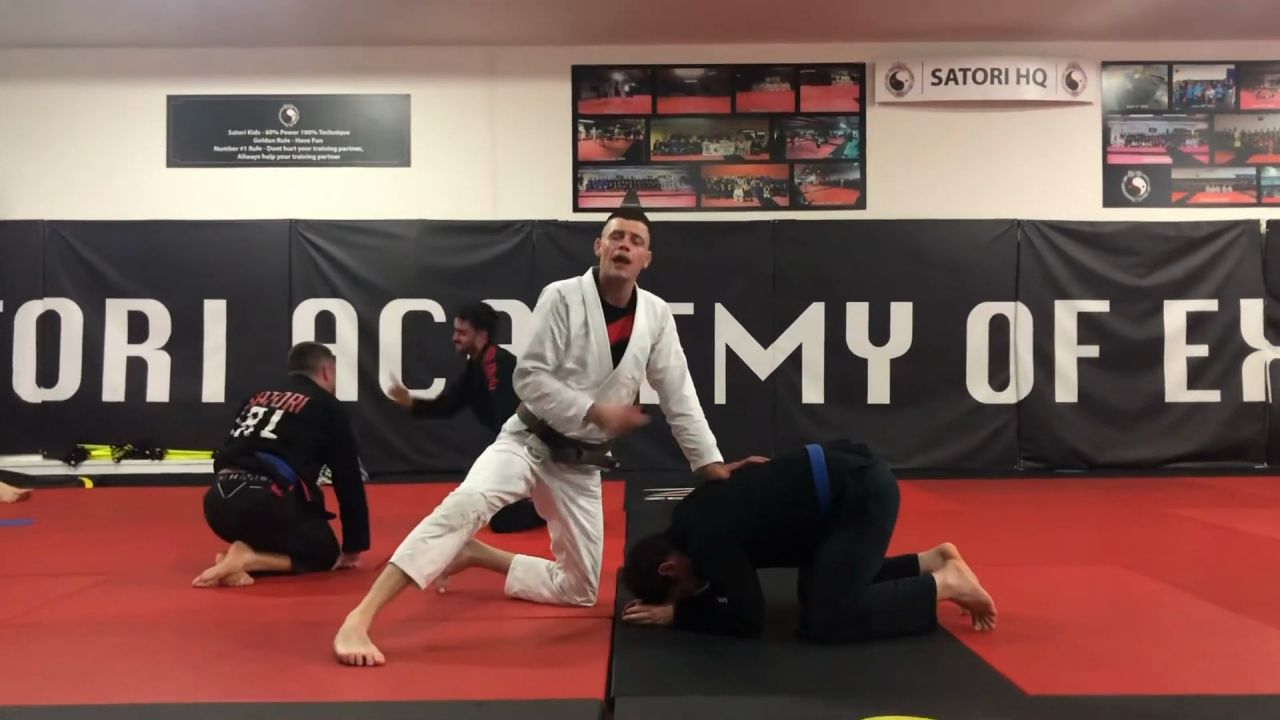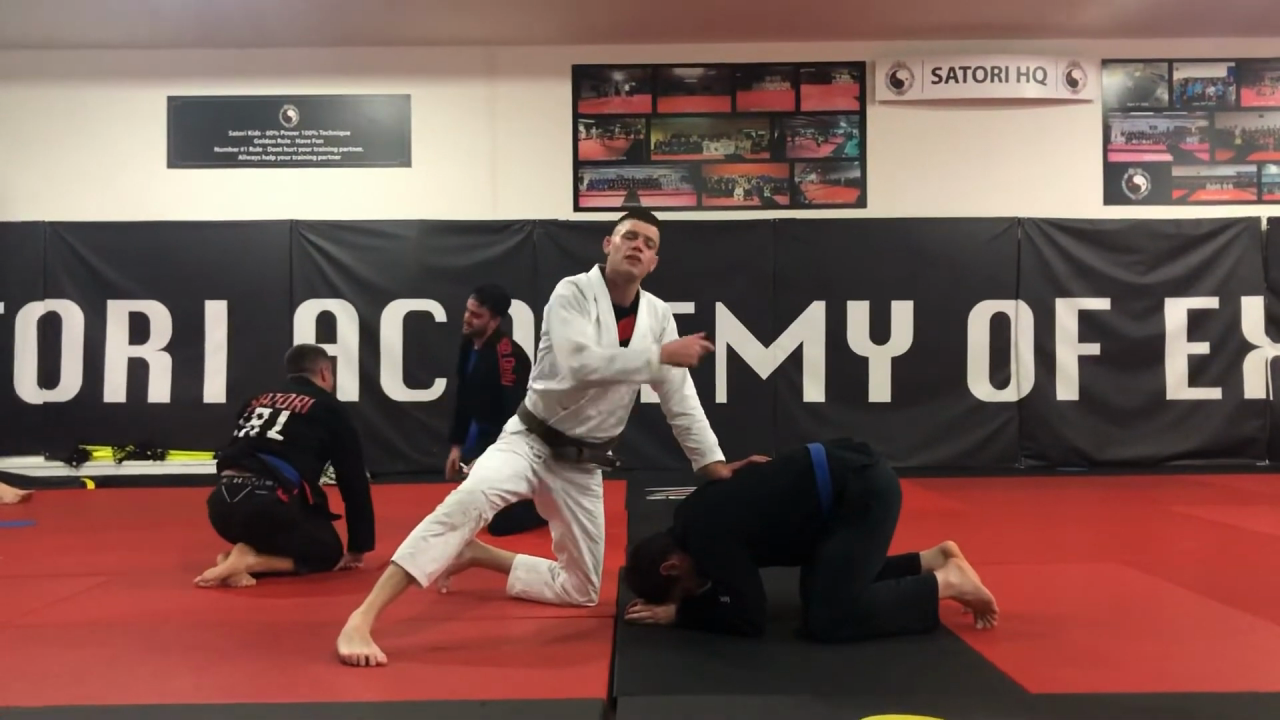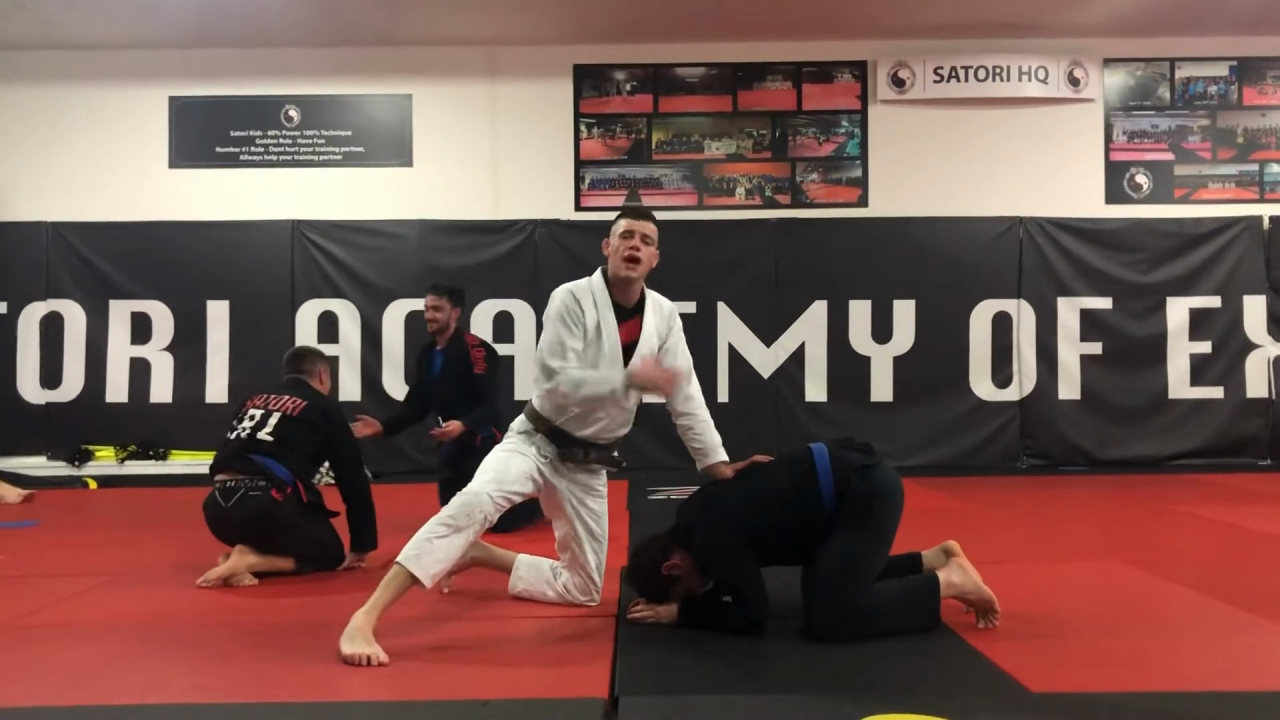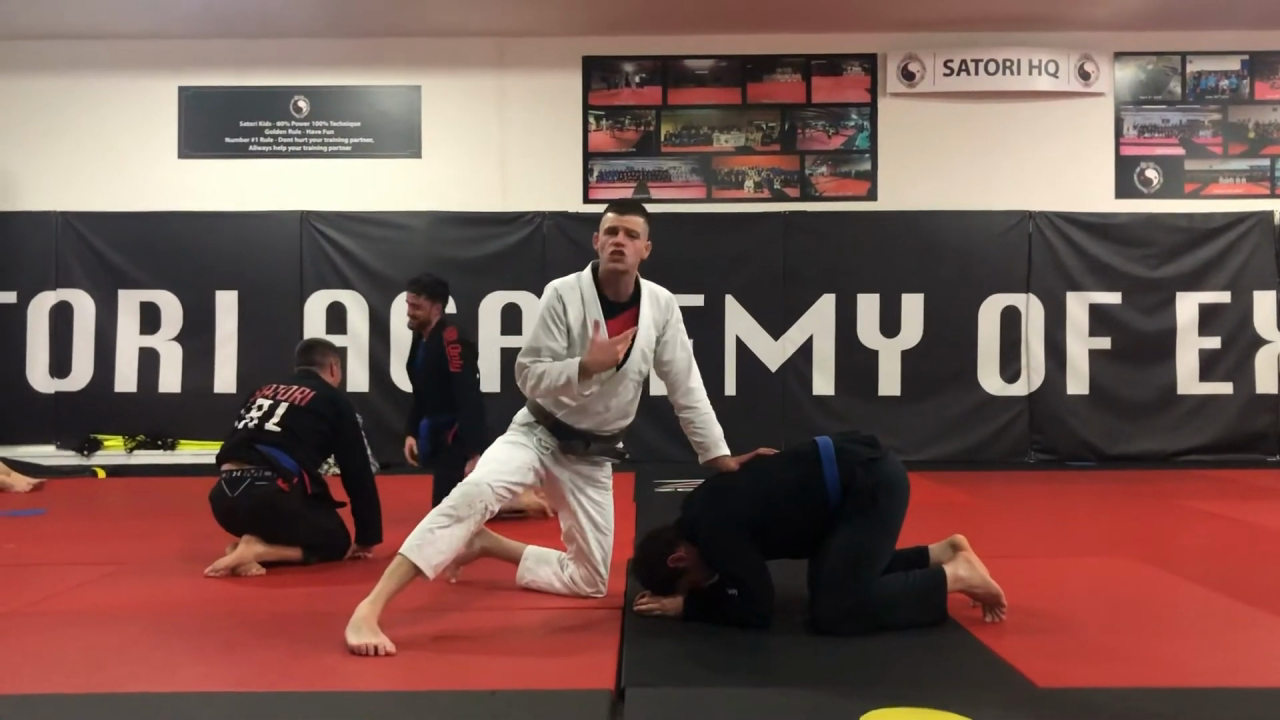
dt=0.7s
person 1, frame 1
left shoulder: (656, 314)
right shoulder: (563, 297)
left elbow: (679, 396)
right elbow: (530, 379)
left wrist: (713, 465)
right wrist: (593, 411)
left hip: (582, 463)
right hip: (531, 442)
left knee: (580, 591)
right knee: (467, 504)
left ankle: (472, 555)
right ankle: (359, 620)
person 1, frame 2
left shoulder: (657, 315)
right shoulder: (574, 292)
left elbow: (679, 396)
right elbow: (578, 365)
left wrist: (715, 464)
right wrist: (659, 356)
left hip: (582, 463)
right hip: (533, 439)
left knee: (582, 590)
right knee: (469, 501)
left ankle: (473, 554)
right ankle: (362, 619)
person 1, frame 3
left shoulder: (662, 314)
right shoulder: (573, 298)
left elbow: (686, 395)
right elbow: (556, 383)
left wrist: (719, 464)
right wrist: (630, 379)
left hip: (588, 463)
right hip: (538, 440)
left knee: (584, 589)
right knee: (475, 503)
left ankle: (476, 555)
right ankle: (364, 620)
person 1, frame 4
left shoulder: (662, 305)
right shoulder: (564, 294)
left elbow: (686, 388)
right elbow: (529, 377)
left wrist: (722, 458)
right wrist: (587, 366)
left hip: (592, 455)
right hip: (539, 433)
left knee: (590, 582)
right knee: (475, 494)
left ankle: (484, 545)
right ankle: (369, 610)
person 2, frame 1
left shoulder: (704, 537)
right shoulder: (690, 520)
left elbow: (747, 618)
right elbow: (732, 588)
left wrist: (673, 612)
right wrist: (669, 600)
left hip: (862, 492)
right hip: (848, 479)
left knee: (825, 619)
right knee: (817, 590)
left ankle: (944, 584)
right ankle: (933, 560)
person 2, frame 2
left shoulder: (706, 537)
right shoulder: (693, 520)
left elbow: (750, 618)
right elbow: (733, 587)
left wrist: (676, 612)
right wrist: (675, 600)
left hip: (864, 490)
right hip: (850, 478)
left knee: (826, 620)
right knee: (821, 589)
left ankle: (946, 582)
right ankle: (935, 559)
person 2, frame 3
left shoulder: (710, 537)
right shoulder: (694, 518)
left elbow: (752, 616)
right elbow: (737, 586)
left wrist: (678, 610)
right wrist: (682, 599)
left hip: (867, 490)
right hip: (852, 478)
left knee: (827, 618)
right knee: (824, 586)
left ankle: (948, 581)
right ankle: (937, 558)
person 2, frame 4
left shoulder: (714, 529)
right shoulder: (699, 512)
left elbow: (757, 609)
right elbow: (743, 581)
left wrist: (684, 603)
right wrist: (680, 591)
left hip: (872, 483)
right hip: (859, 471)
left knee: (833, 611)
right knee: (828, 581)
left ankle: (955, 576)
right ankle: (943, 553)
person 3, frame 1
left shoulder: (496, 363)
right shoulder: (476, 364)
left elbow: (504, 416)
right elbow: (450, 405)
right wrist: (412, 403)
left knee: (502, 519)
person 3, frame 2
left shoulder: (509, 355)
right shoulder: (468, 346)
left elbow: (513, 414)
right wrist: (457, 445)
right hip: (480, 437)
left knee: (500, 522)
person 3, frame 3
left shoulder: (474, 349)
right shoulder: (427, 354)
left elbow: (490, 404)
right elbow: (417, 404)
left wrist: (463, 425)
right wrist: (383, 426)
left hip: (481, 442)
right hip: (454, 446)
left knee: (497, 520)
person 3, frame 4
left shoulder: (451, 343)
right shoulder: (421, 342)
left elbow: (469, 401)
left wrist: (473, 453)
right wrist: (411, 433)
left hip: (454, 436)
right hip: (439, 436)
left ankle: (521, 500)
person 4, frame 1
left shoulder: (257, 398)
right shoulder: (328, 407)
right elbow: (348, 478)
right wrist: (353, 546)
left hip: (220, 501)
right hip: (264, 502)
right knee: (326, 554)
left ankle: (242, 554)
right ankle: (246, 560)
person 4, frame 2
left shoulder: (258, 401)
right shoulder: (330, 408)
right elbow: (354, 480)
right wrist: (358, 547)
left hip: (224, 502)
right hip: (269, 504)
left knee: (295, 541)
right knee: (329, 554)
left ankle: (245, 554)
right ankle: (248, 561)
person 4, frame 3
left shoulder: (253, 402)
right shoulder: (325, 409)
right elbow: (353, 480)
right wrist: (361, 546)
left hip: (219, 506)
right hip: (265, 504)
right knee: (330, 553)
left ankle: (246, 555)
right ankle: (249, 561)
person 4, frame 4
left shoulder: (262, 392)
right shoulder: (334, 401)
right elbow: (358, 472)
right wrist: (367, 538)
left hip: (226, 496)
right hip: (271, 494)
right knee: (336, 544)
left ankle: (249, 545)
right ankle: (257, 550)
